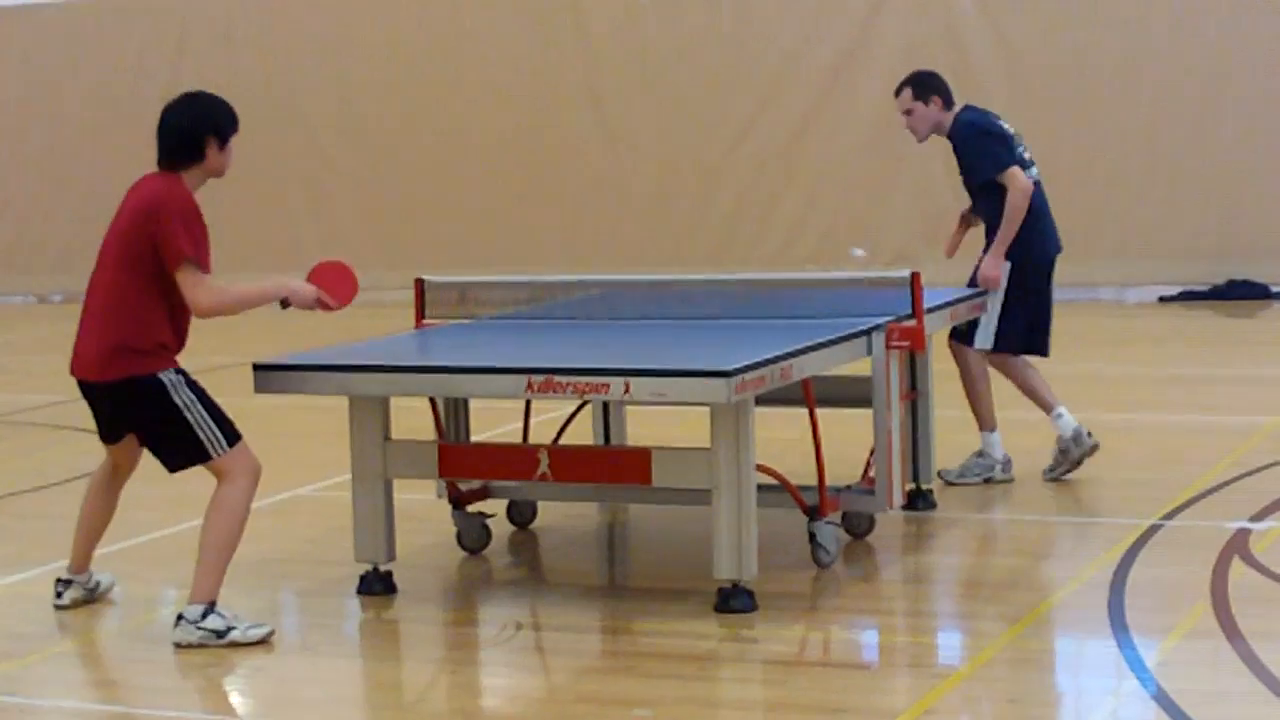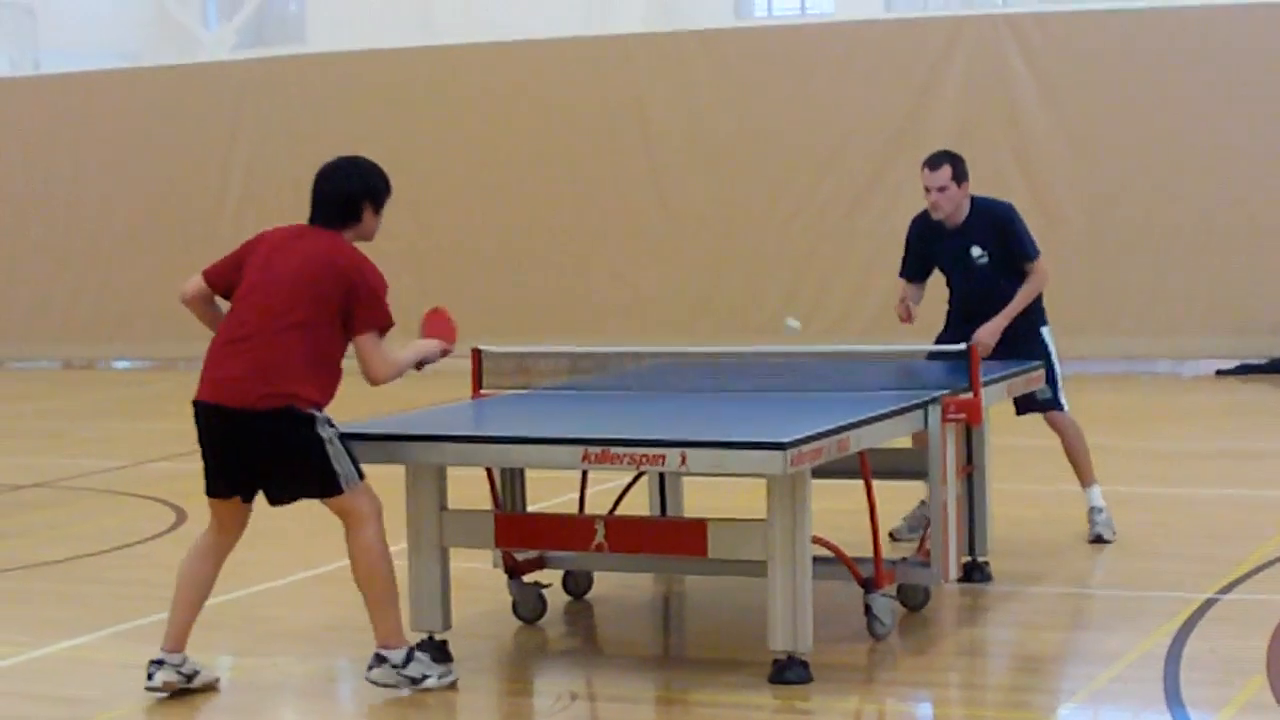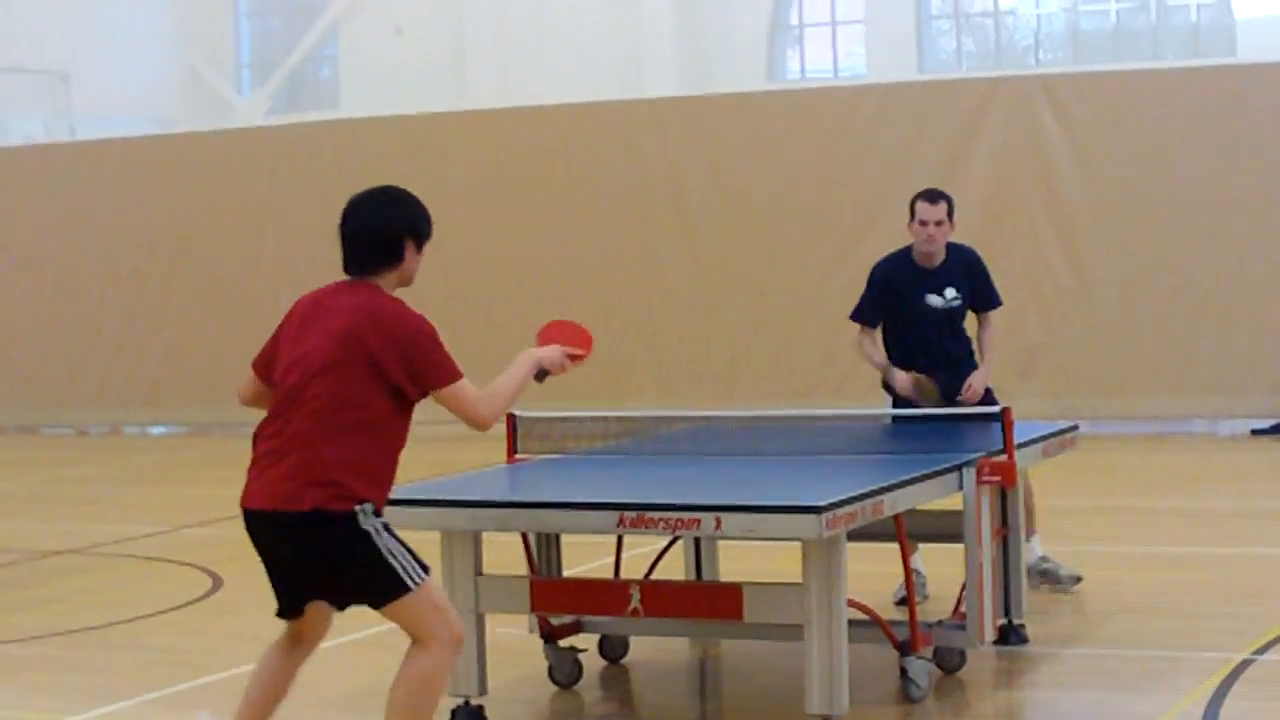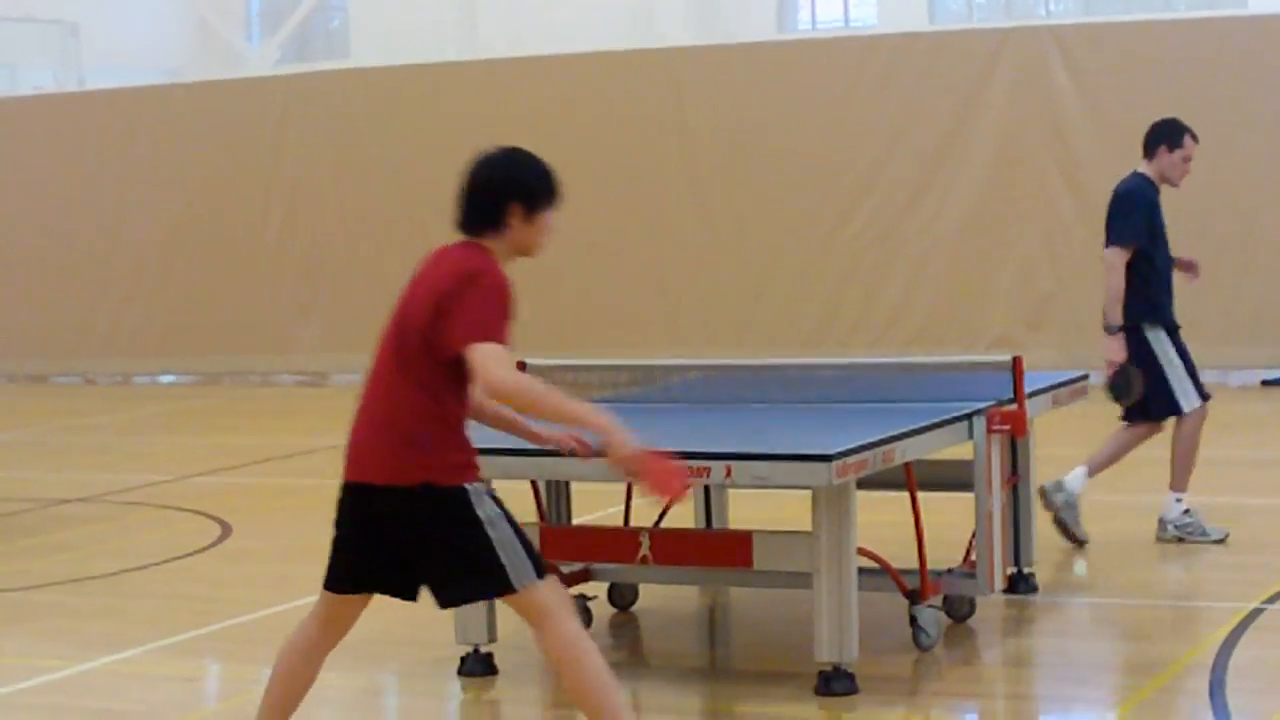
dt=1s
person 1, frame 1
left shoulder: (148, 190)
right shoulder: (176, 204)
right elbow: (203, 301)
left wrist: (206, 285)
right wrist: (283, 288)
left hip: (98, 359)
right hip: (140, 365)
left knee: (122, 455)
right knee: (240, 469)
left ankle: (75, 578)
right ankle: (199, 614)
person 1, frame 2
left shoulder: (268, 242)
right shoulder: (358, 272)
left elbow: (193, 296)
right elbow: (377, 372)
right wrist: (419, 349)
left hip: (215, 400)
right hip: (280, 407)
left knee: (225, 524)
right knee: (363, 514)
left ankle: (169, 661)
right ankle: (392, 656)
person 1, frame 3
left shoulder: (307, 306)
right shoulder: (401, 324)
left elbow: (251, 391)
right elbow: (480, 412)
right wrist: (530, 359)
left hip: (265, 505)
right hip: (333, 509)
left knee: (303, 632)
right knee: (441, 632)
person 1, frame 4
left shoulder: (446, 265)
right shoulder: (480, 278)
right elbow: (494, 380)
left wrist: (532, 432)
right wrist: (596, 420)
left hip: (369, 468)
right hip: (427, 475)
left knee: (332, 616)
right knee: (549, 608)
person 2, frame 1
left shoulder: (971, 131)
right shoulder: (974, 122)
left elbow: (1022, 185)
right elbow: (1012, 176)
left wrist: (996, 254)
right wrist: (975, 208)
left hip: (1017, 249)
right hip: (1029, 247)
left knee: (964, 342)
right knee: (1003, 352)
left ankle: (994, 454)
right ankle: (1069, 429)
person 2, frame 2
left shoulder: (998, 216)
right shoulder: (922, 229)
left elbow: (1037, 273)
right elbow: (911, 283)
left wrist: (998, 325)
right wrist: (907, 305)
left hip: (1020, 326)
right hip: (962, 329)
left knee: (1056, 415)
left ankle: (1096, 505)
right ankle: (928, 507)
person 2, frame 3
left shoulder: (966, 262)
right shoulder: (887, 273)
left elbow: (986, 320)
right elbow: (864, 337)
left wrist: (983, 369)
right wrist: (893, 376)
left hip: (961, 384)
right hip: (910, 388)
left ankle: (1036, 558)
right ankle: (914, 570)
person 2, frame 4
left shoulder: (1142, 192)
right shoulder: (1135, 195)
right elbow: (1115, 263)
left wrist: (1170, 263)
right wrist: (1114, 333)
left hip: (1148, 323)
right hip: (1145, 324)
left knee: (1146, 421)
right knee: (1192, 408)
left ankle: (1068, 488)
right ankle: (1175, 513)
